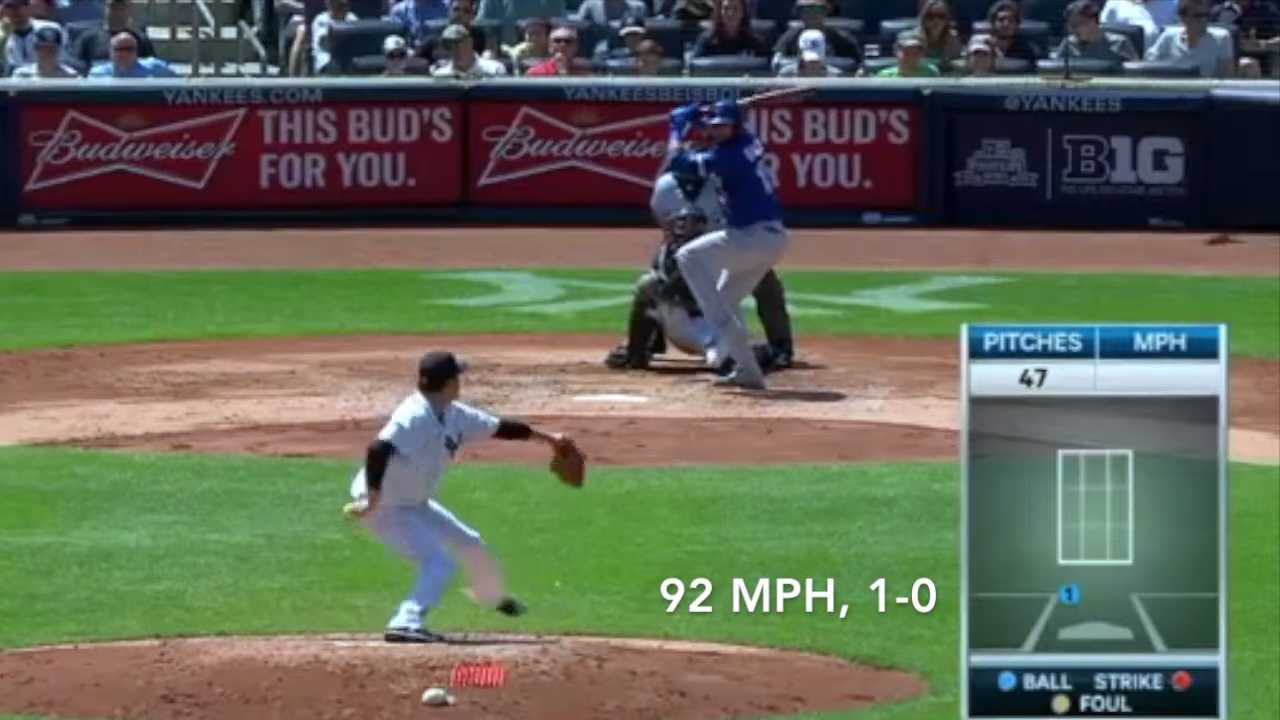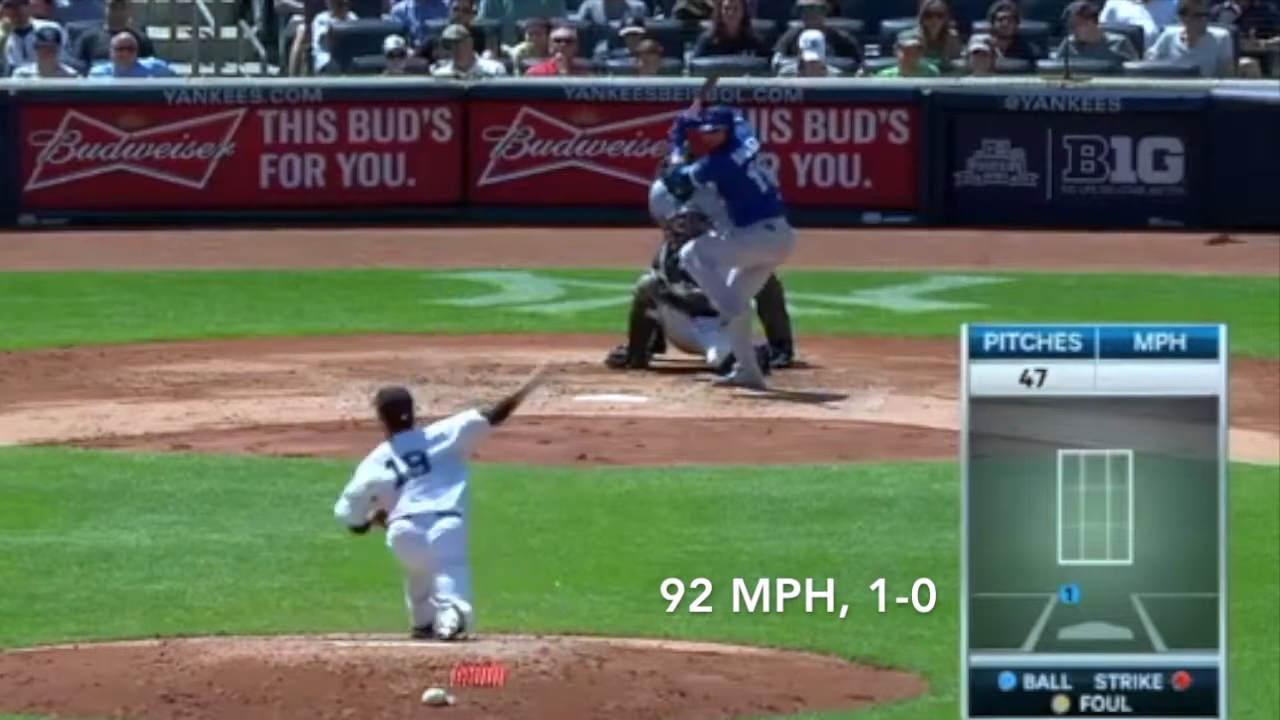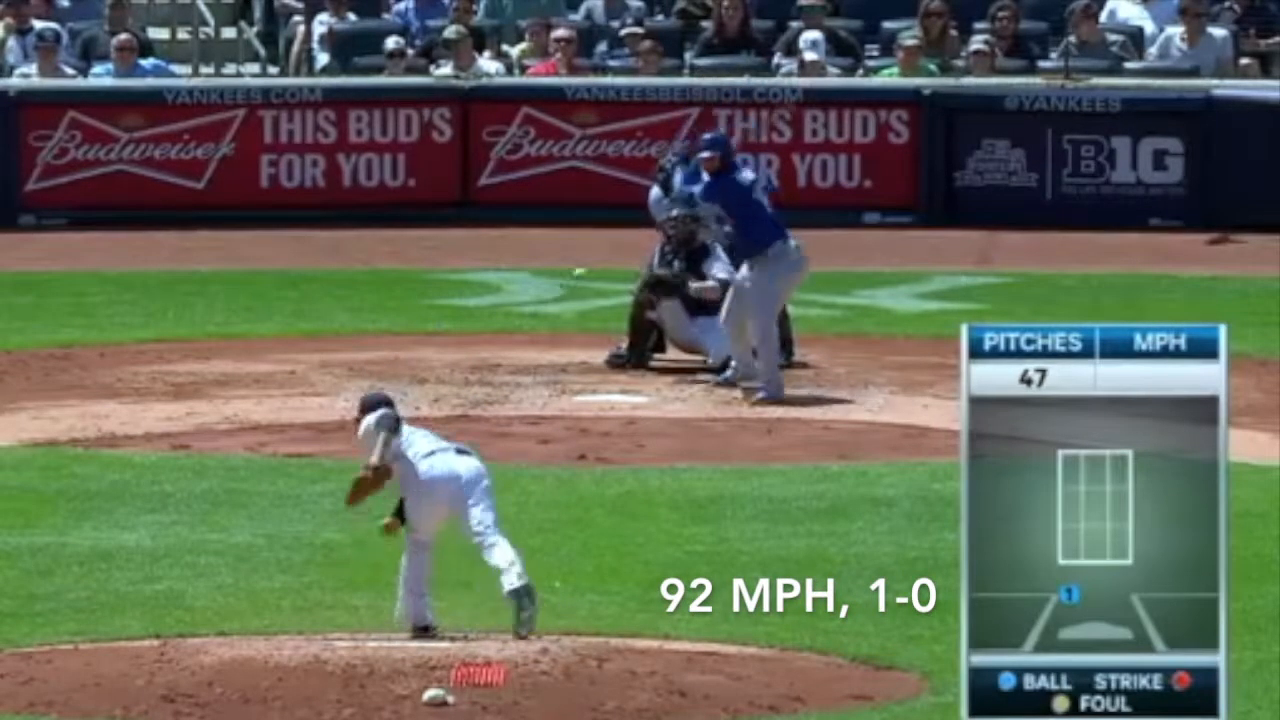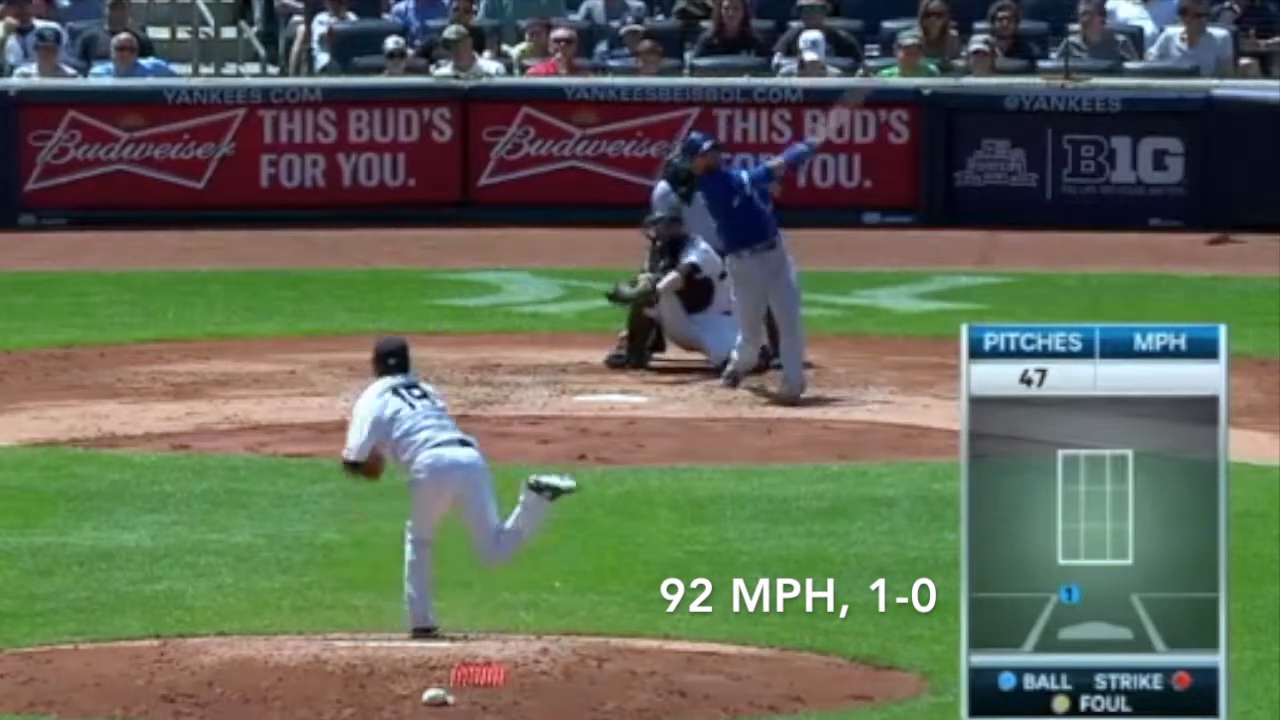
dt=0.3s
person 1, frame 1
left shoulder: (727, 155)
right shoulder: (748, 142)
left elbow: (678, 163)
right elbow: (718, 135)
left wrist: (677, 126)
right wrist: (692, 118)
left hip: (758, 235)
right hip: (768, 236)
left knee: (688, 257)
right knee: (725, 299)
left ankle: (722, 325)
right ankle: (747, 371)
person 1, frame 2
left shoulder: (716, 163)
right shoulder: (747, 138)
left elbow: (673, 180)
right elbow: (736, 118)
left wrist: (678, 144)
right wrist: (695, 119)
left hip: (761, 234)
right hip: (777, 236)
left knee: (691, 254)
right knee: (735, 298)
left ankle: (728, 308)
right ankle: (747, 371)
person 1, frame 3
left shoulder: (734, 180)
right shoulder: (739, 169)
left hip: (782, 257)
right hip: (755, 261)
left knee: (761, 316)
right knee: (731, 320)
right ankle: (742, 367)
person 1, frame 4
right shoulder: (711, 185)
right elbow: (763, 175)
right wrist: (800, 151)
left hip: (776, 253)
right hip: (745, 262)
left knee: (789, 317)
right knee: (752, 334)
right ankle: (739, 363)
person 2, frame 1
left shoulder: (456, 415)
right shoulder: (414, 417)
left elbow: (499, 426)
right elbow: (379, 452)
right wrist: (372, 499)
left hip: (415, 504)
right hip: (389, 510)
left knee: (470, 546)
right knee: (441, 564)
left ankle: (493, 595)
person 2, frame 2
left shoulder: (372, 466)
right shoulder: (440, 436)
left elbow: (354, 523)
right elbow: (493, 416)
left wrist: (378, 515)
right wrist: (526, 388)
left hip: (405, 538)
right hip: (449, 533)
left ankle: (423, 622)
right ankle: (450, 615)
person 2, frame 3
left shoulder: (373, 423)
right shoulder: (412, 433)
left elbow: (390, 419)
right elbow: (411, 499)
left wrist: (378, 457)
right wrist: (393, 523)
left hip: (432, 472)
right hip: (471, 466)
left knee: (418, 545)
right knee: (488, 537)
left ankle: (420, 622)
right ankle: (517, 587)
person 2, frame 4
left shoulder: (372, 399)
right shoulder: (427, 390)
left elbow: (354, 461)
left wrist: (368, 464)
left hip: (433, 466)
right hip: (470, 458)
left knee: (419, 541)
right knee: (495, 547)
left ankle: (420, 622)
right ankle: (536, 494)
person 3, frame 1
right shoulder: (665, 252)
right elbow: (648, 299)
left hip: (711, 325)
right hip: (680, 328)
left knee: (725, 360)
right knee: (649, 283)
right ankle: (636, 353)
person 3, frame 2
right shoulder: (666, 252)
right elbow: (650, 291)
left wrist: (700, 296)
left hip: (711, 323)
right hip: (681, 324)
left knee: (725, 359)
right knee: (648, 284)
right ankle: (636, 351)
person 3, frame 3
left shoulder: (711, 253)
right shoulder: (663, 252)
left elbow: (721, 289)
left wrist: (689, 287)
right wrist: (633, 336)
left hip: (713, 323)
right hip: (682, 328)
left knee: (725, 360)
right knee: (649, 287)
right ankle: (636, 351)
person 3, frame 4
left shoulder: (696, 248)
right shoulder: (658, 251)
left elbow: (682, 276)
left wrist: (652, 290)
right wrist: (633, 329)
left hip: (715, 320)
right hip: (682, 324)
left knee: (733, 360)
right knee: (649, 287)
left ankle: (764, 353)
right ankle: (634, 351)
